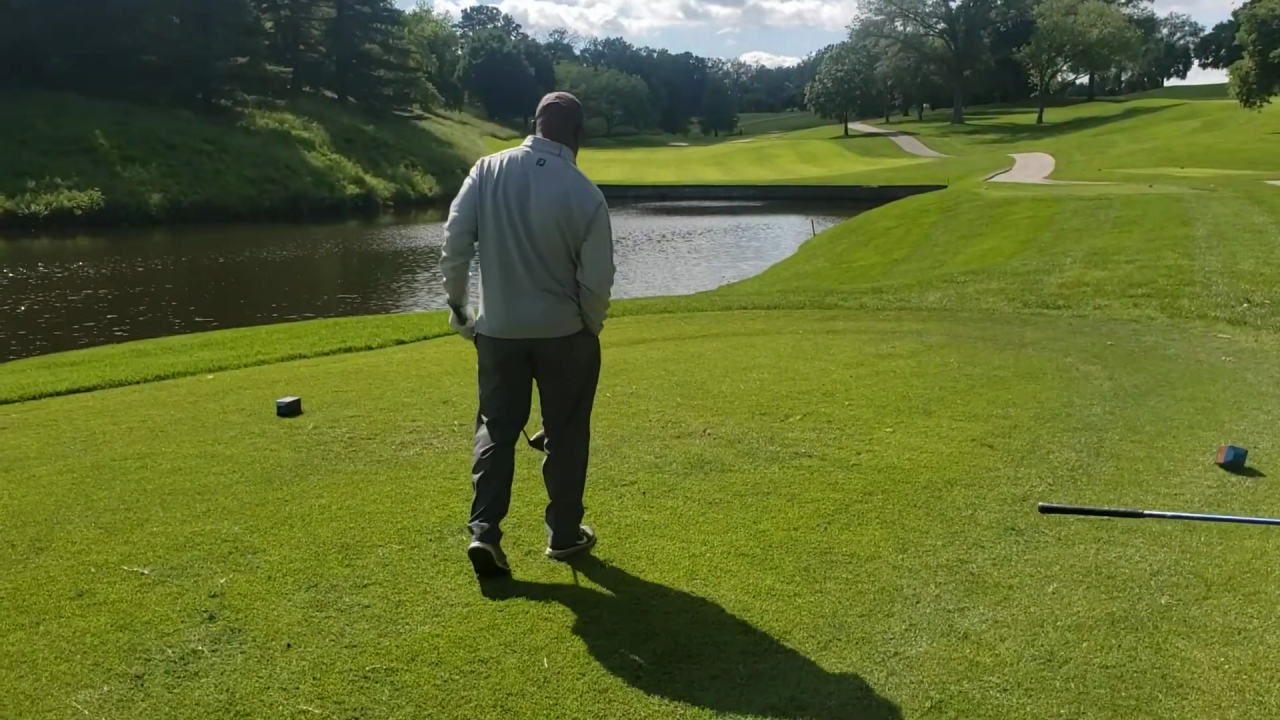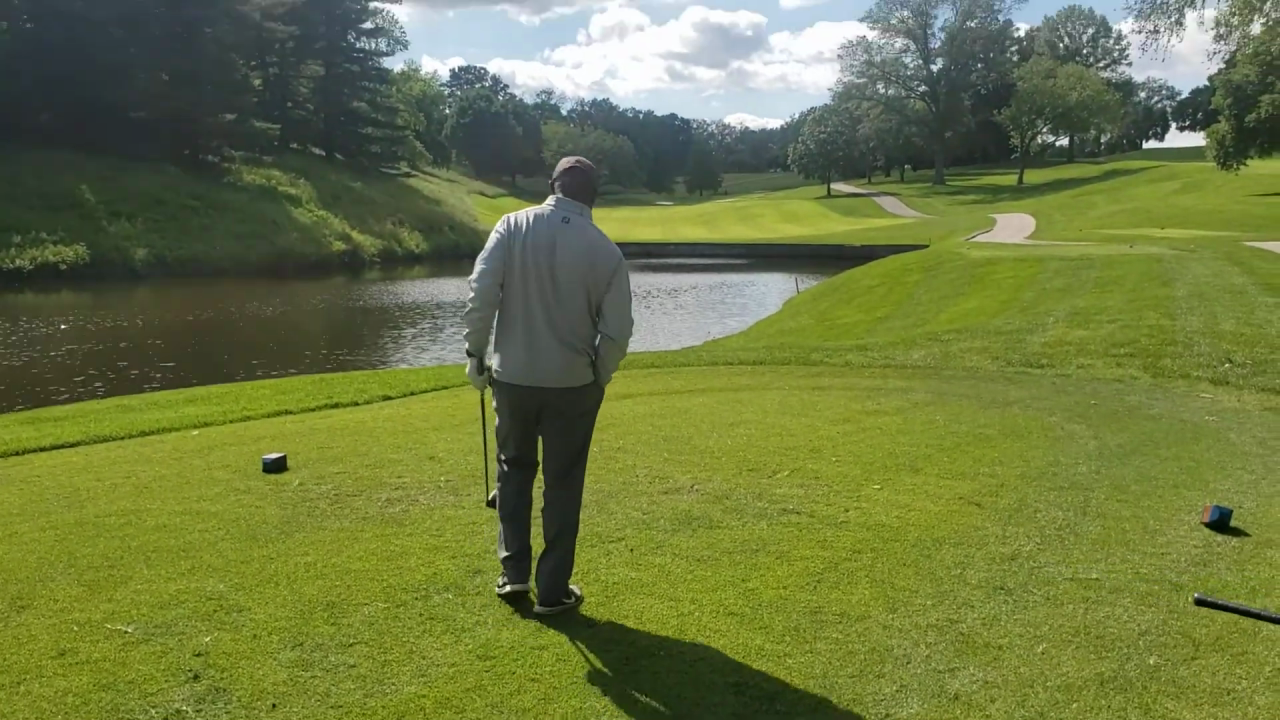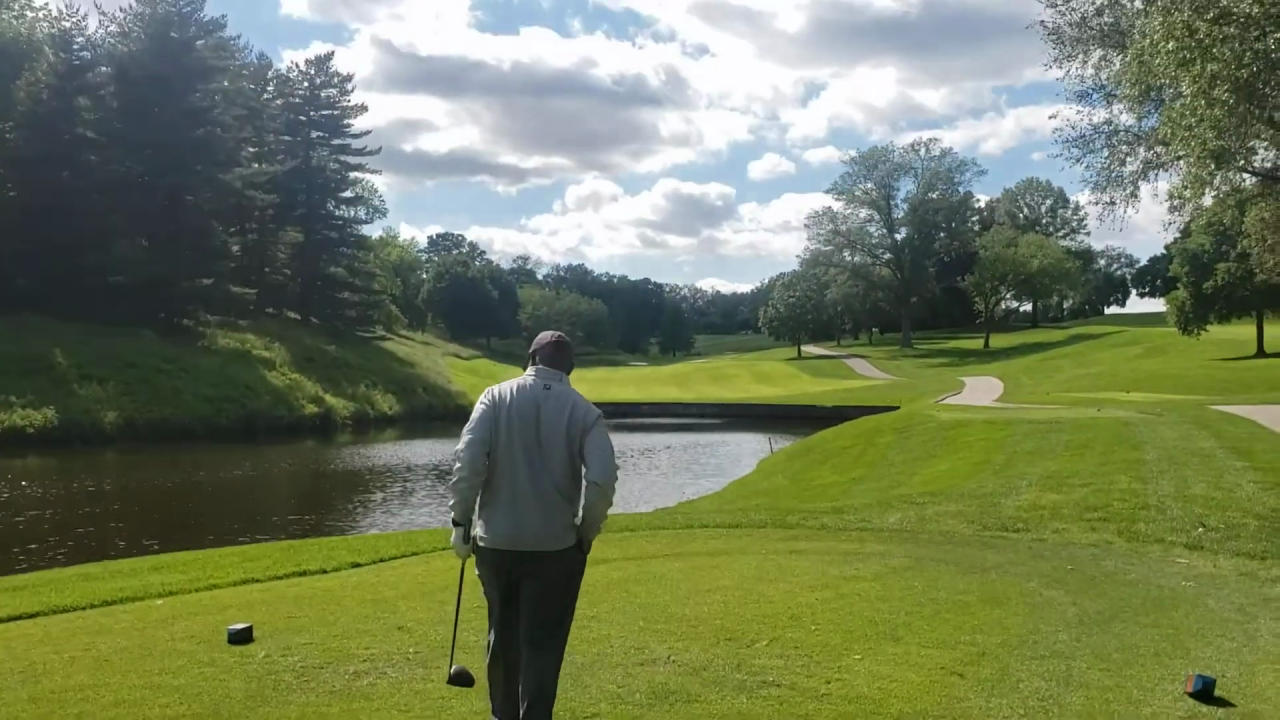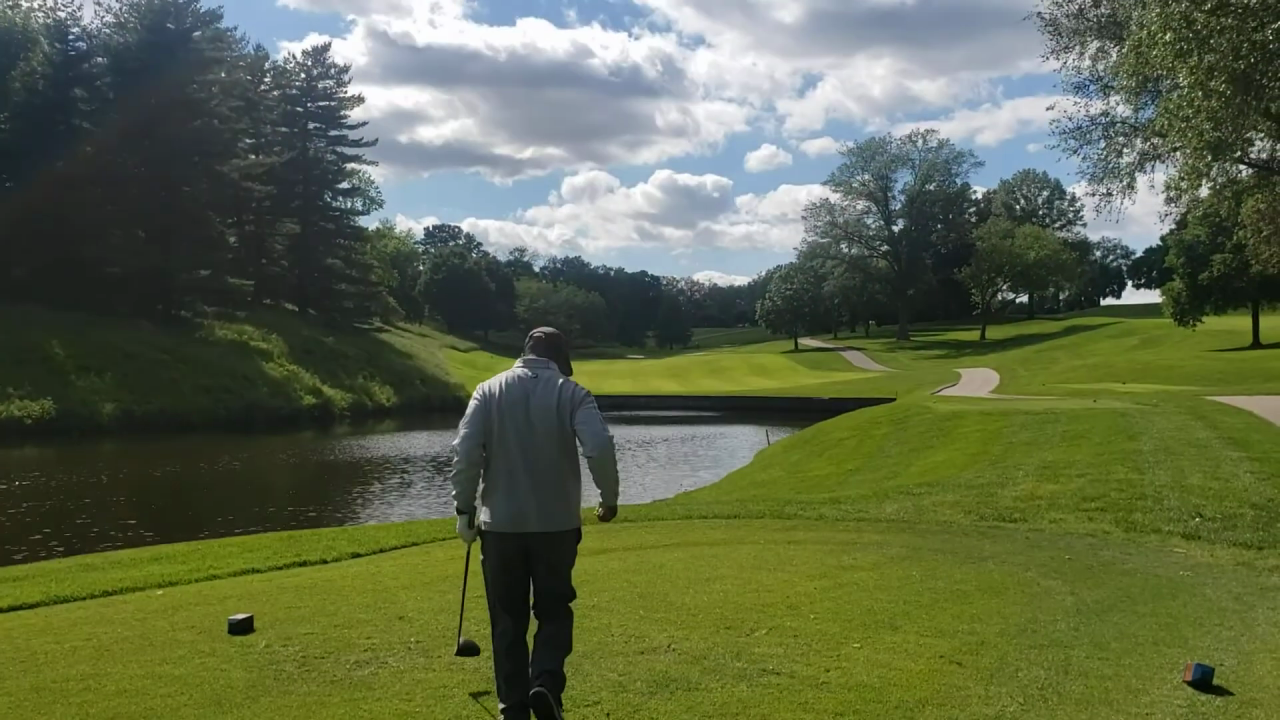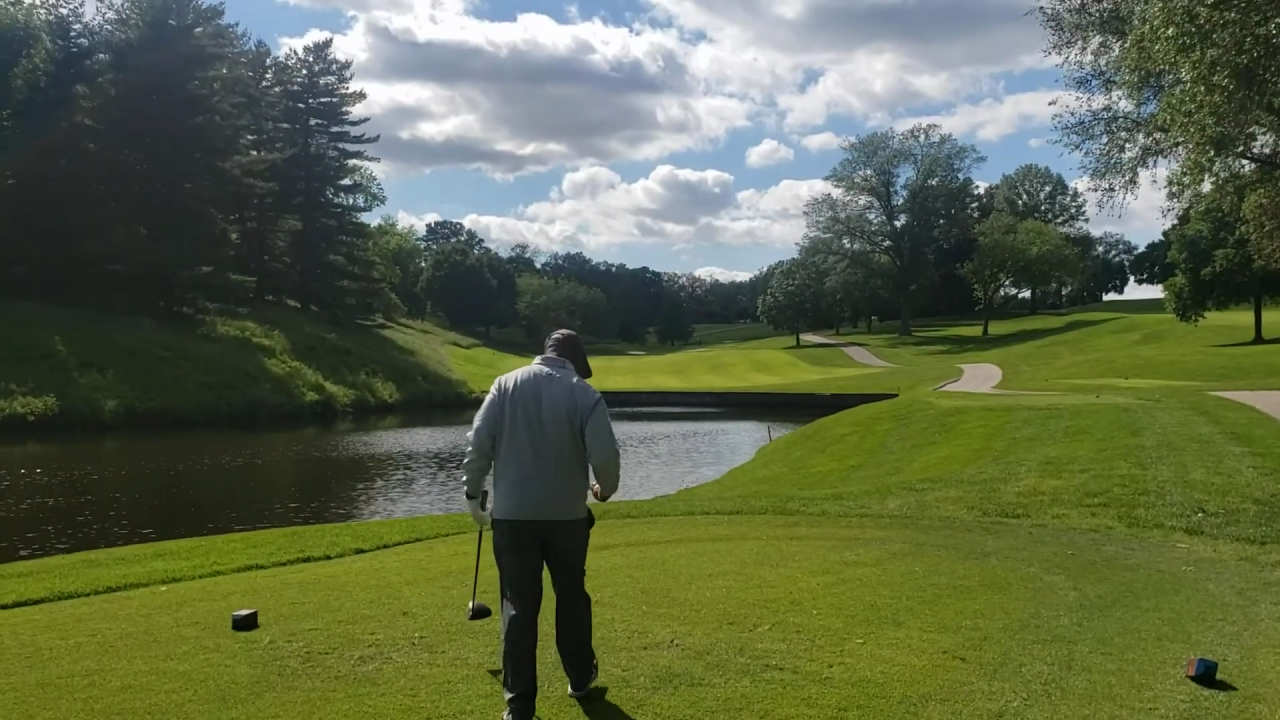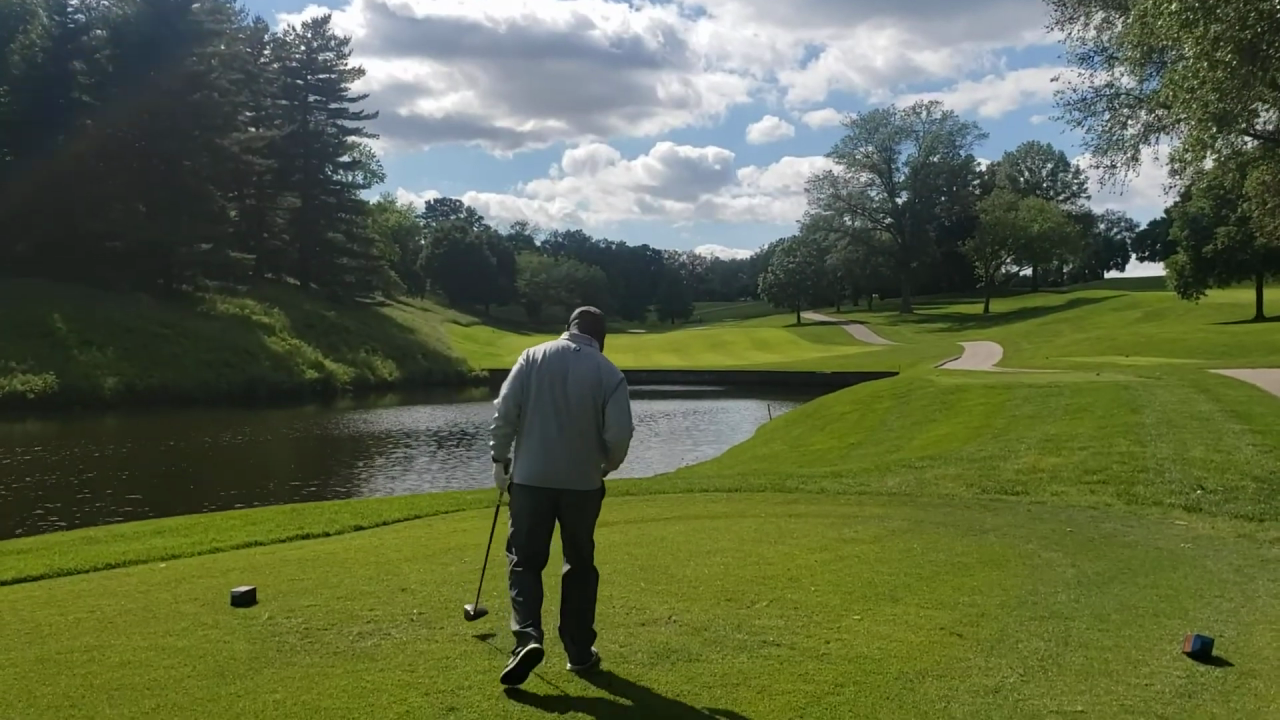
dt=0.3s
person 1, frame 1
left shoulder: (488, 170)
right shoulder: (586, 193)
left elbow: (455, 243)
right elbow: (597, 279)
left wrist: (457, 304)
right wrist: (592, 328)
left hip: (498, 328)
right hip: (563, 333)
left knee: (496, 429)
right knee: (565, 434)
left ankle: (485, 530)
right ankle: (564, 533)
person 1, frame 2
left shoulder: (513, 226)
right shoulder: (605, 250)
left elbow: (481, 293)
right elbow: (617, 330)
left wrist: (476, 354)
right wrist: (600, 378)
left hip: (513, 377)
right hip: (572, 383)
left knee: (515, 468)
right knee: (563, 484)
left ankle: (515, 568)
right ankle: (552, 589)
person 1, frame 3
left shoulder: (496, 396)
right shoulder: (582, 411)
left elbow: (468, 462)
right elbow: (602, 477)
left wrist: (461, 522)
right wrist: (587, 533)
left hip: (496, 540)
right hip: (555, 545)
left knee: (503, 635)
right knee: (541, 646)
person 1, frame 4
left shoulder: (489, 390)
right shoulder: (572, 393)
left elbow: (465, 454)
right elbow: (599, 448)
left wrist: (465, 510)
right wrist: (609, 497)
left hip: (500, 526)
right hip: (557, 525)
left knee: (508, 620)
right knee: (554, 612)
right ankle: (545, 688)
person 1, frame 5
left shoulder: (506, 384)
right shoulder: (586, 394)
left elbow: (478, 443)
right elbow: (605, 455)
left wrist: (473, 494)
right wrist: (606, 489)
left hip: (512, 514)
right hip: (567, 514)
left knee: (519, 607)
right knee: (571, 594)
right ankle: (581, 677)
person 1, frame 6
left shoulder: (533, 356)
right shoulder: (609, 373)
left elbow: (505, 410)
right elbow: (619, 433)
left wrist: (500, 459)
right wrist: (608, 465)
left hip: (530, 480)
right hip: (582, 485)
left knee: (524, 561)
right knee: (579, 565)
left ankle: (527, 639)
right ankle: (580, 651)
